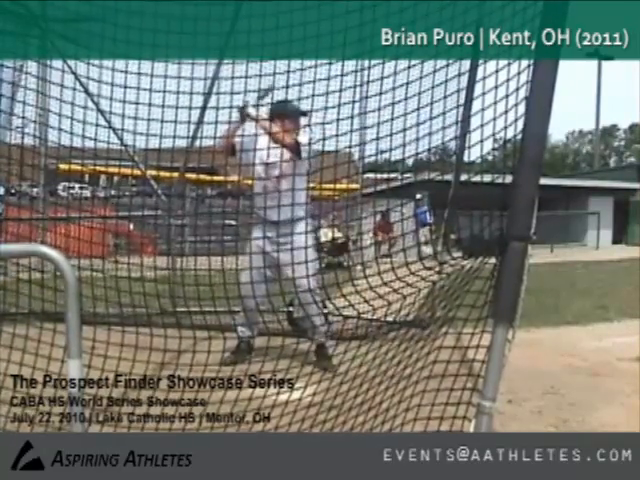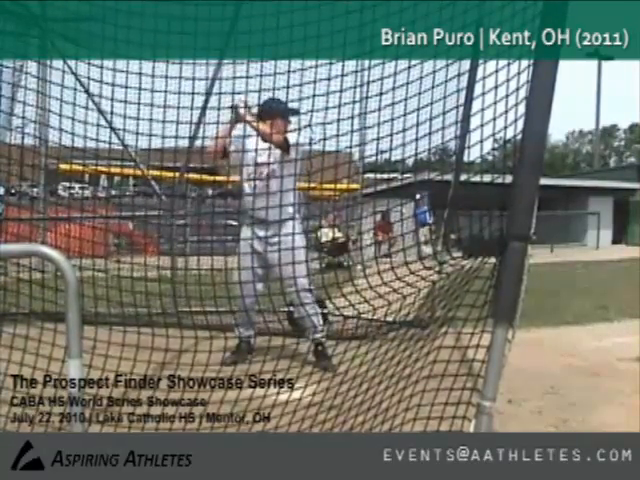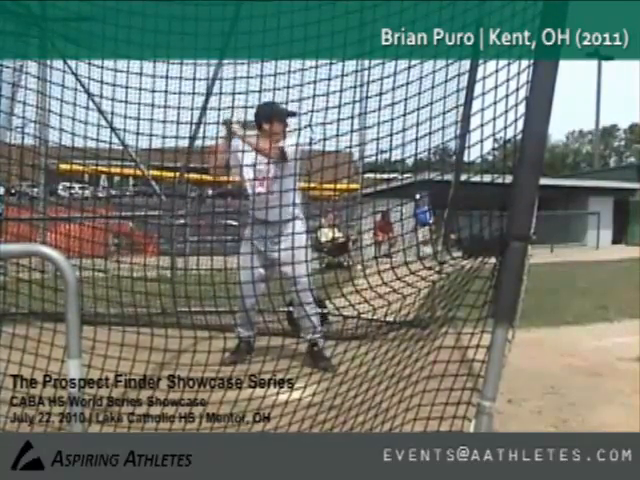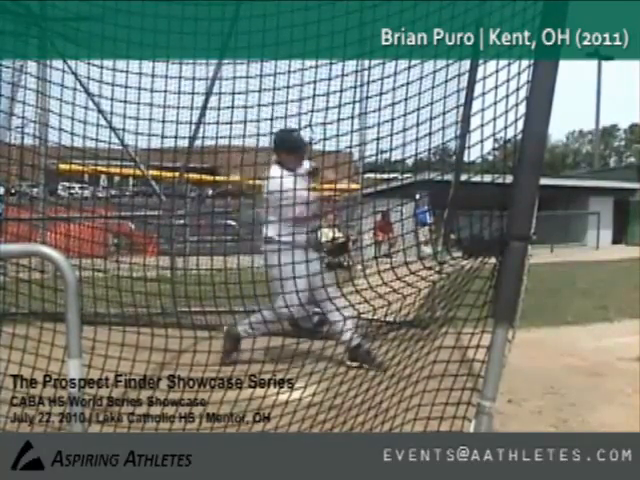
dt=0.5s
person 1, frame 1
left shoulder: (303, 145)
right shoulder: (257, 143)
left elbow: (286, 141)
right elbow: (225, 147)
left wrist: (256, 119)
right wrist: (242, 121)
left hip: (296, 229)
right hip: (264, 228)
left knee: (306, 288)
right knee: (250, 287)
left ankle: (321, 345)
right ankle: (245, 342)
person 1, frame 2
left shoulder: (294, 143)
right shoulder: (245, 143)
left elbow: (274, 139)
right elbow: (214, 151)
left wrist: (247, 118)
right wrist: (233, 122)
left hip: (286, 227)
right hip: (253, 227)
left knee: (300, 286)
right knee: (246, 288)
left ankle: (319, 344)
right ankle: (245, 341)
person 1, frame 3
left shoulder: (293, 145)
right shoulder: (243, 147)
left elbow: (272, 152)
left wrist: (240, 134)
right wrist: (230, 136)
left hip: (289, 227)
right hip: (257, 227)
left knee: (301, 286)
right knee: (247, 288)
left ankle: (315, 345)
right ankle: (245, 342)
person 1, frame 4
left shoulder: (303, 167)
right shoulder: (277, 179)
right elbow: (306, 214)
left hip: (303, 244)
right hip: (284, 248)
left knee: (326, 297)
right knee: (290, 305)
left ankle: (354, 346)
right ankle: (236, 334)
